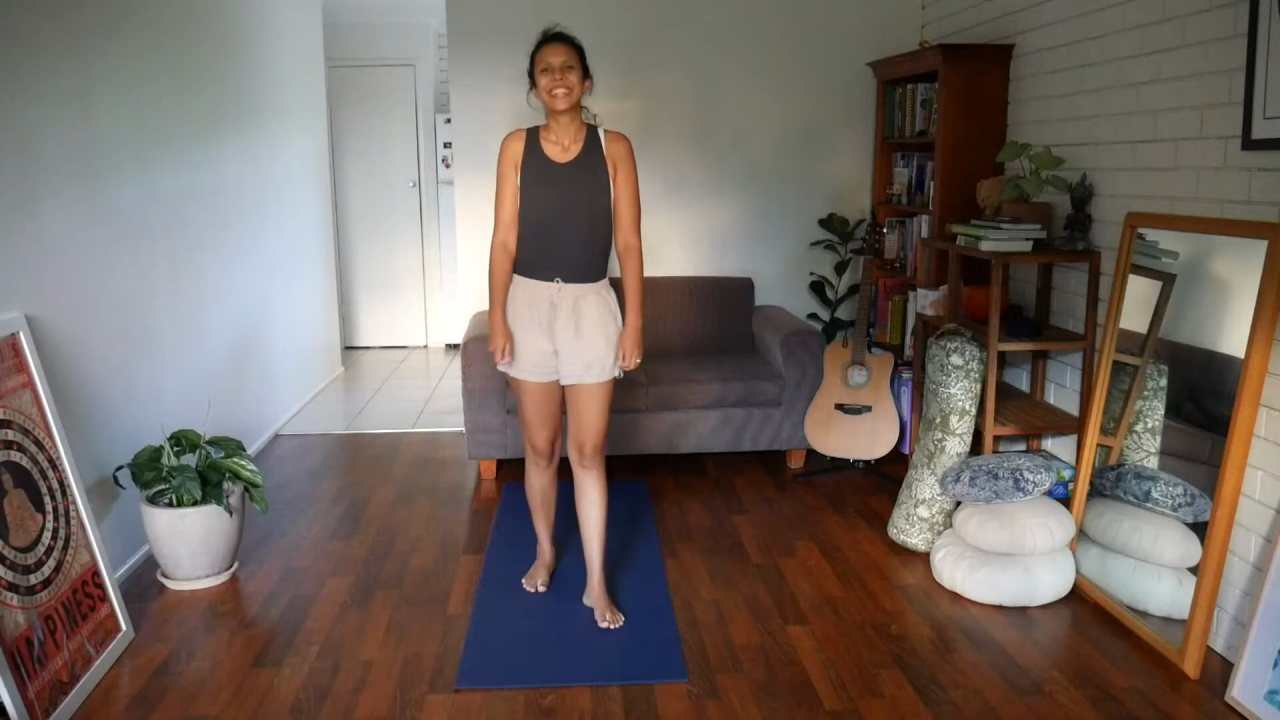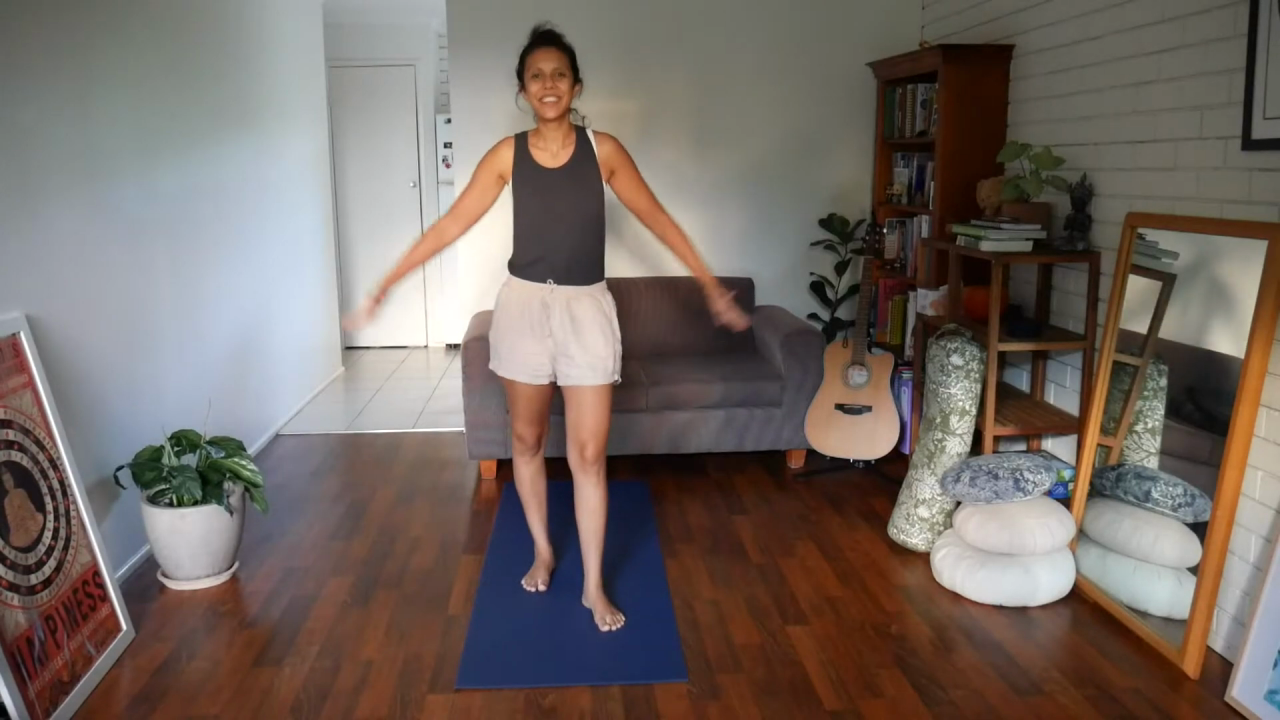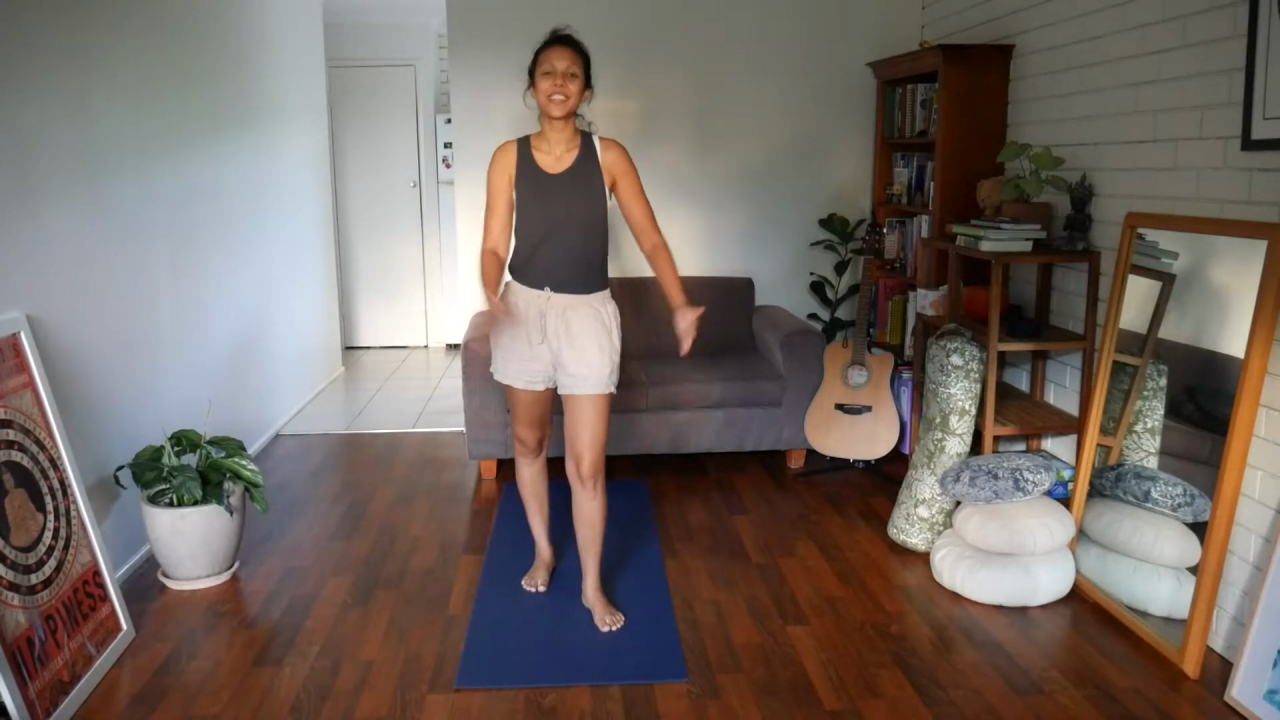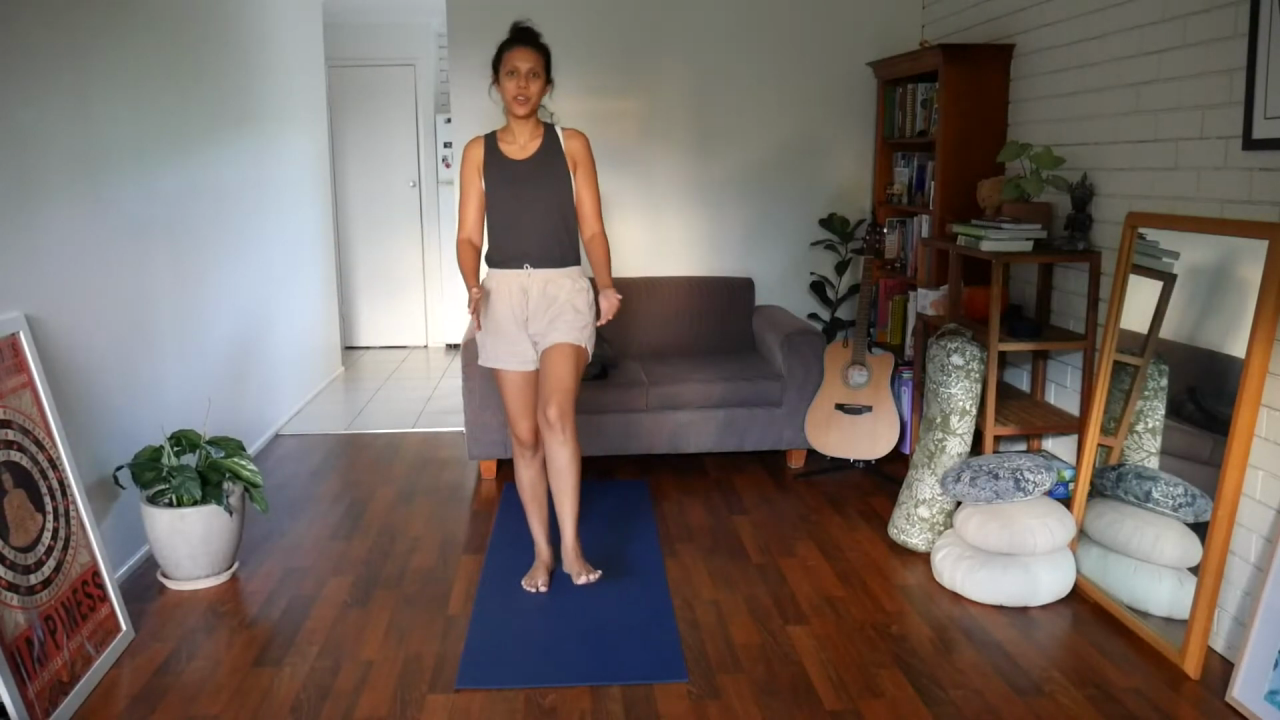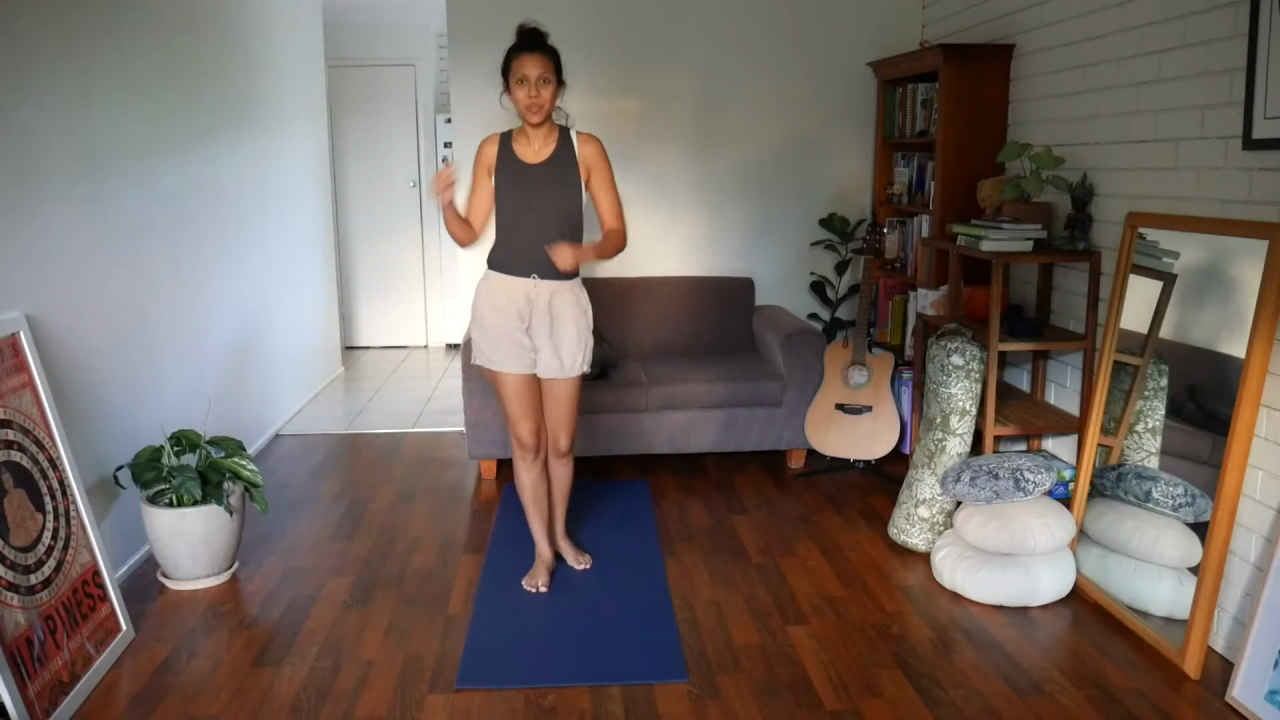
dt=1s
person 1, frame 1
left shoulder: (614, 147)
right shoulder: (516, 146)
left elbow: (629, 240)
right elbow: (504, 239)
left wrist: (634, 321)
right wrist: (497, 317)
left hip: (592, 308)
right hip: (529, 306)
left knee: (588, 452)
right knee: (540, 448)
left ankle: (595, 583)
right ankle: (544, 551)
person 1, frame 2
left shoulder: (603, 149)
right shoulder: (506, 154)
left elbow: (656, 218)
right elbow: (451, 225)
left wrist: (710, 285)
right wrist: (386, 284)
left hip: (587, 308)
right hip: (524, 306)
left knee: (589, 453)
right knee: (526, 439)
left ankle: (594, 584)
right ankle: (542, 551)
person 1, frame 3
left shoulder: (609, 156)
right shoulder: (509, 157)
left elbow: (648, 235)
right elbow: (494, 246)
left wrist: (680, 305)
right wrist: (491, 295)
left hip: (588, 315)
right hip: (525, 314)
left knee: (585, 465)
right knee: (528, 442)
left ankle: (592, 585)
right ankle: (543, 551)
person 1, frame 4
left shoulder: (572, 144)
right shoulder: (478, 151)
left elbow: (592, 228)
right elbow: (468, 236)
left wrist: (606, 285)
right wrist: (472, 285)
left hip: (564, 291)
right hip: (504, 298)
left knee: (556, 414)
right knee: (525, 435)
left ankle: (571, 545)
right ankle: (542, 551)
person 1, frame 5
left shoulder: (585, 148)
right shoulder: (492, 150)
left elbow: (616, 233)
right elbow: (470, 234)
left wrist: (584, 251)
right wrist: (445, 205)
left hip: (561, 303)
right hip: (501, 301)
left knee: (560, 441)
right knee: (525, 439)
left ankle: (561, 532)
right ankle: (541, 549)
